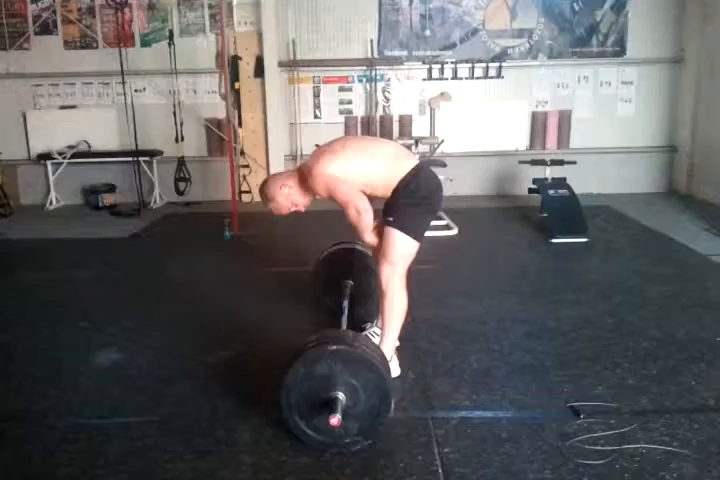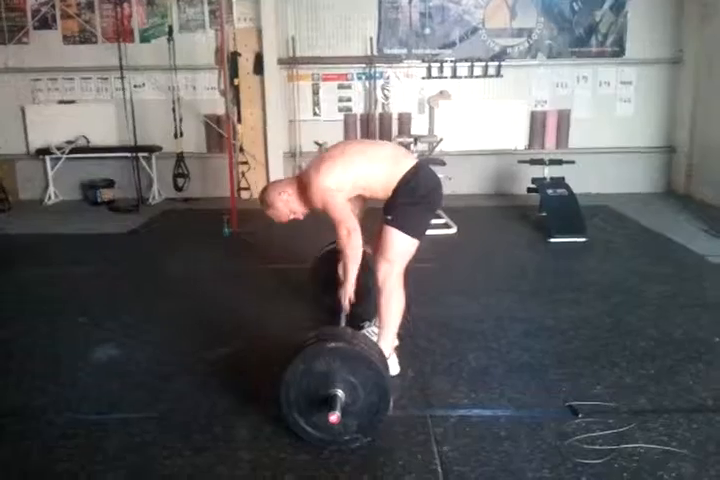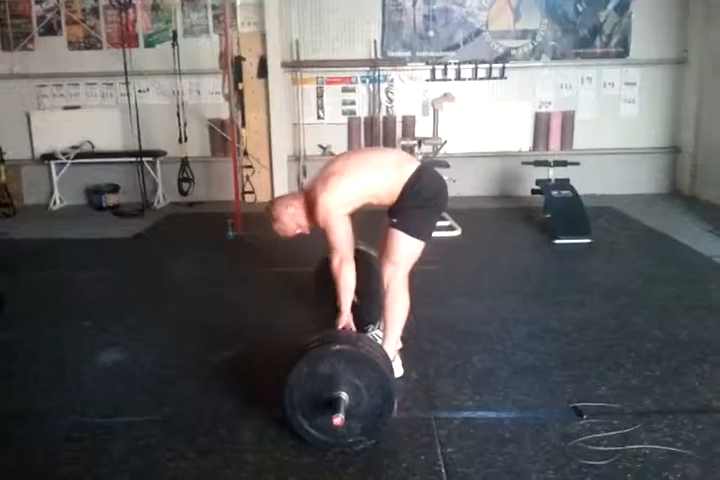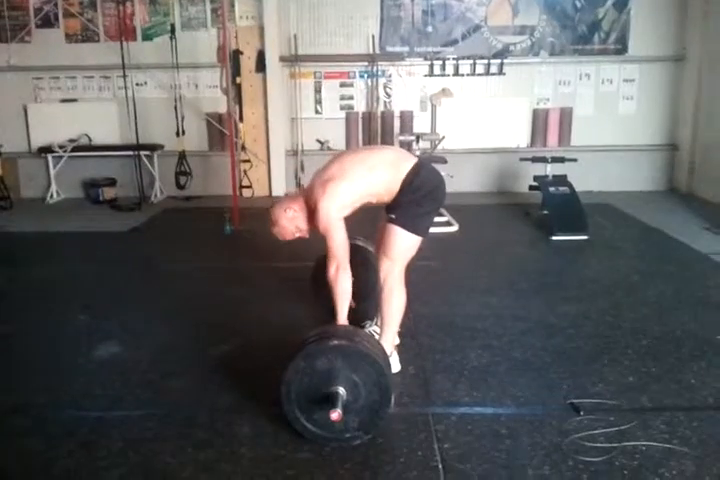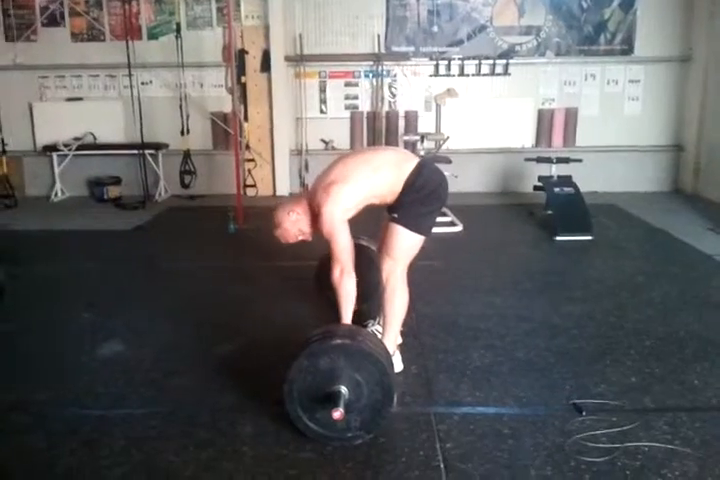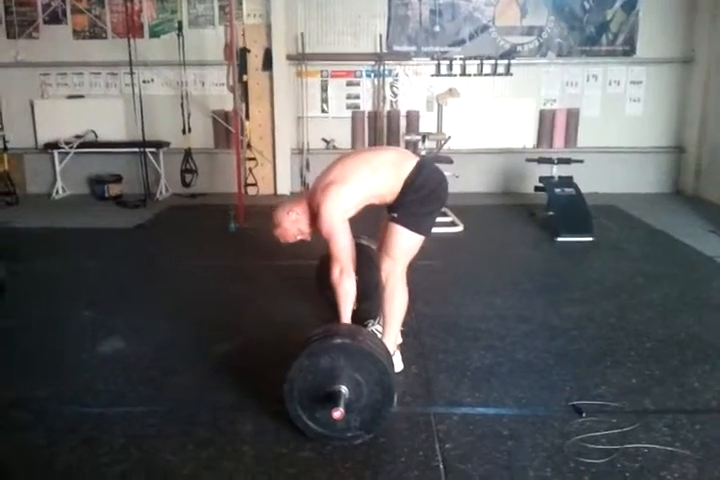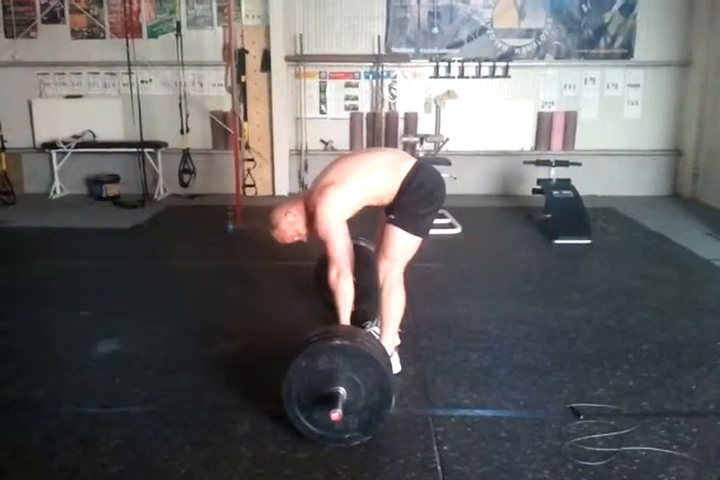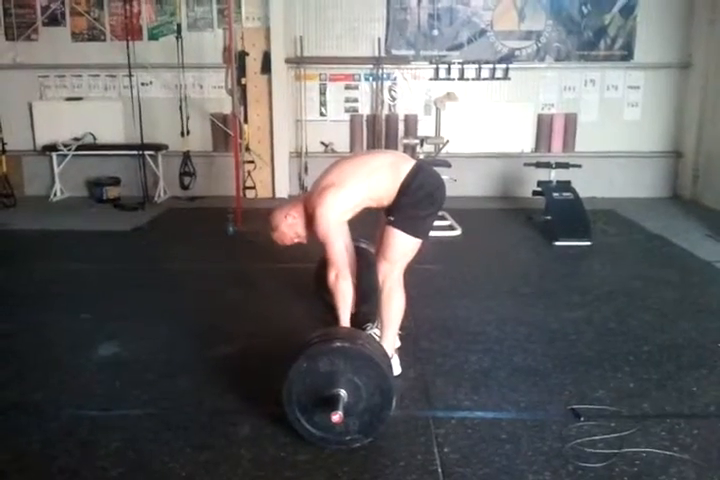
dt=0.2s
person 1, frame 1
left shoulder: (316, 176)
right shoulder: (317, 166)
left elbow: (360, 208)
left wrist: (368, 236)
right wrist: (371, 233)
left hip: (417, 189)
right hip: (411, 181)
left knee: (390, 273)
right knee: (383, 260)
left ankle: (386, 359)
right ankle: (385, 329)
person 1, frame 2
left shoulder: (316, 186)
right shoulder: (315, 176)
left elbow: (351, 233)
right elbow: (354, 200)
left wrist: (348, 283)
right wrist: (347, 260)
left hip: (416, 188)
right hip: (411, 181)
left knee: (388, 272)
right knee: (382, 259)
left ankle: (385, 356)
right ankle: (384, 329)
person 1, frame 3
left shoulder: (322, 203)
right shoulder: (320, 190)
left elbow: (342, 260)
right elbow: (344, 235)
left wrist: (344, 311)
right wrist: (346, 288)
left hip: (422, 191)
right hip: (415, 182)
left knee: (393, 274)
right knee: (388, 264)
left ankle: (388, 358)
right ankle: (388, 332)
person 1, frame 4
left shoulder: (323, 206)
right shoulder: (317, 192)
left elbow: (338, 267)
right elbow: (339, 240)
left wrist: (341, 321)
right wrist: (344, 290)
left hip: (420, 187)
right hip: (413, 178)
left knee: (389, 270)
right knee: (384, 259)
left ankle: (386, 353)
right ankle: (386, 328)
person 1, frame 5
left shoulder: (326, 210)
right shoulder: (319, 194)
left elbow: (342, 270)
right elbow: (345, 244)
left wrist: (345, 326)
right wrist: (350, 295)
left hip: (423, 187)
right hip: (416, 178)
left knee: (392, 269)
right knee: (386, 257)
left ankle: (388, 353)
right ankle: (388, 326)
person 1, frame 6
left shoulder: (326, 210)
right shoulder: (320, 194)
left elbow: (342, 270)
right elbow: (346, 244)
left wrist: (344, 325)
right wrist: (350, 295)
left hip: (422, 186)
right hip: (416, 177)
left knee: (391, 269)
right knee: (385, 257)
left ankle: (388, 353)
right ankle: (388, 327)
person 1, frame 7
left shoulder: (323, 212)
right shoulder: (319, 196)
left elbow: (339, 272)
right elbow: (345, 244)
left wrist: (344, 327)
right wrist: (349, 296)
left hip: (420, 187)
right hip: (414, 177)
left knee: (389, 270)
right knee: (384, 259)
left ankle: (386, 354)
right ankle: (386, 328)
person 1, frame 8
left shoulder: (322, 213)
right shoulder: (320, 198)
left elbow: (339, 274)
right elbow: (346, 247)
left wrist: (345, 328)
right wrist: (351, 297)
left hip: (419, 189)
right hip: (414, 179)
left knee: (388, 272)
right knee: (384, 262)
left ankle: (386, 356)
right ankle: (386, 330)
